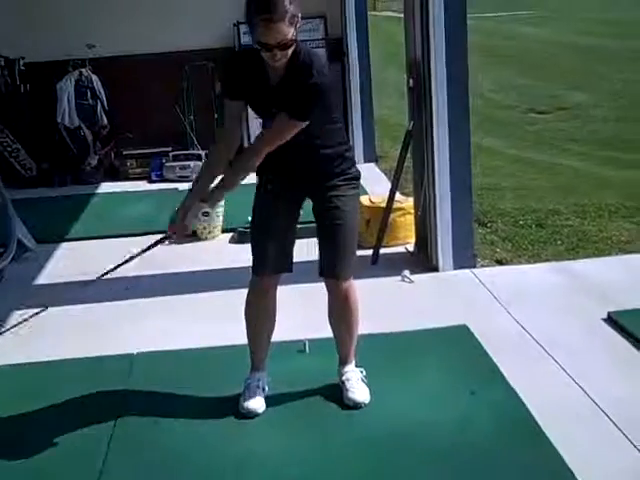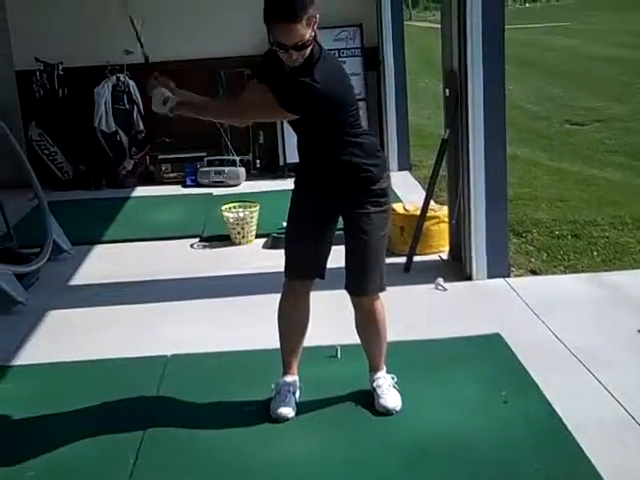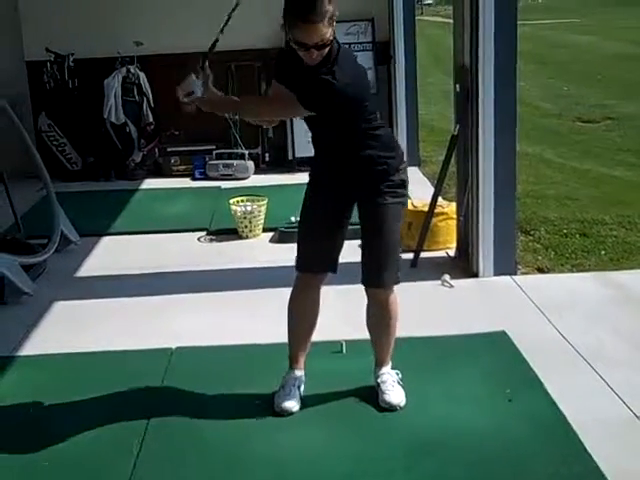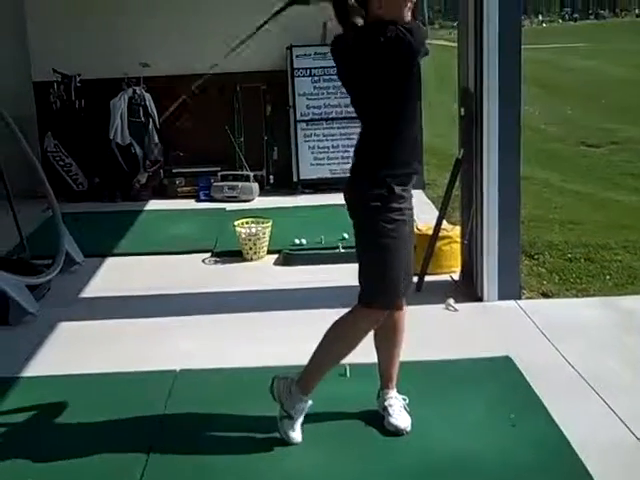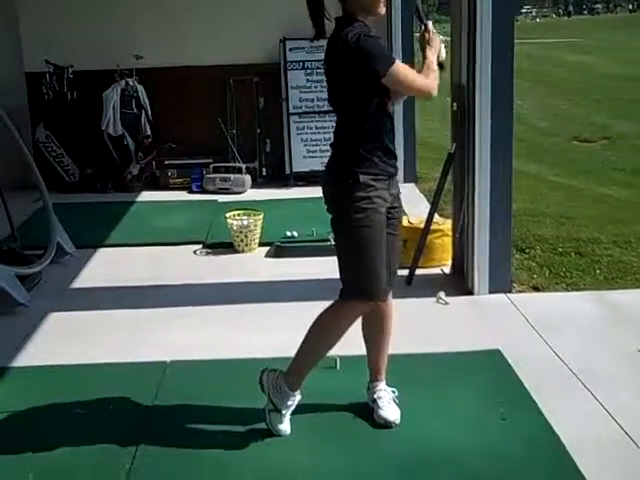
dt=1s
person 1, frame 1
left shoulder: (314, 77)
right shoulder: (240, 68)
left elbow: (261, 148)
right elbow: (227, 142)
left wrist: (209, 199)
right wrist: (191, 199)
left hip: (332, 172)
right hip: (280, 173)
left knee: (339, 278)
right knee: (263, 276)
left ankle: (349, 367)
right ankle: (257, 374)
person 1, frame 2
left shoulder: (319, 84)
right shoulder: (277, 60)
left elbow: (240, 114)
right elbow: (241, 111)
left wrist: (179, 103)
right wrist: (183, 99)
left hip: (363, 183)
right hip: (314, 179)
left knee: (365, 292)
right knee: (296, 283)
left ankle: (379, 375)
right ankle: (289, 378)
person 1, frame 3
left shoulder: (337, 80)
right shoulder: (292, 59)
left elbow: (266, 111)
right elbow: (270, 111)
left wrist: (210, 102)
right wrist: (212, 97)
left hip: (380, 175)
right hip: (329, 172)
left knee: (380, 285)
right knee: (308, 277)
left ankle: (384, 369)
right ankle: (294, 371)
person 1, frame 4
left shoulder: (347, 45)
right shoulder: (404, 41)
left hip: (384, 186)
right hip: (382, 190)
left knee: (394, 298)
right knee: (376, 304)
left ankle: (388, 392)
right ankle: (297, 389)
person 1, frame 5
left shoulder: (355, 38)
right shoulder: (356, 42)
left elbow: (385, 98)
right elbow: (426, 87)
left wrist: (422, 54)
right wrist: (431, 53)
left hip: (383, 178)
right hip: (357, 183)
left knee: (382, 291)
right knee: (360, 296)
left ankle: (378, 385)
right ankle: (286, 384)
